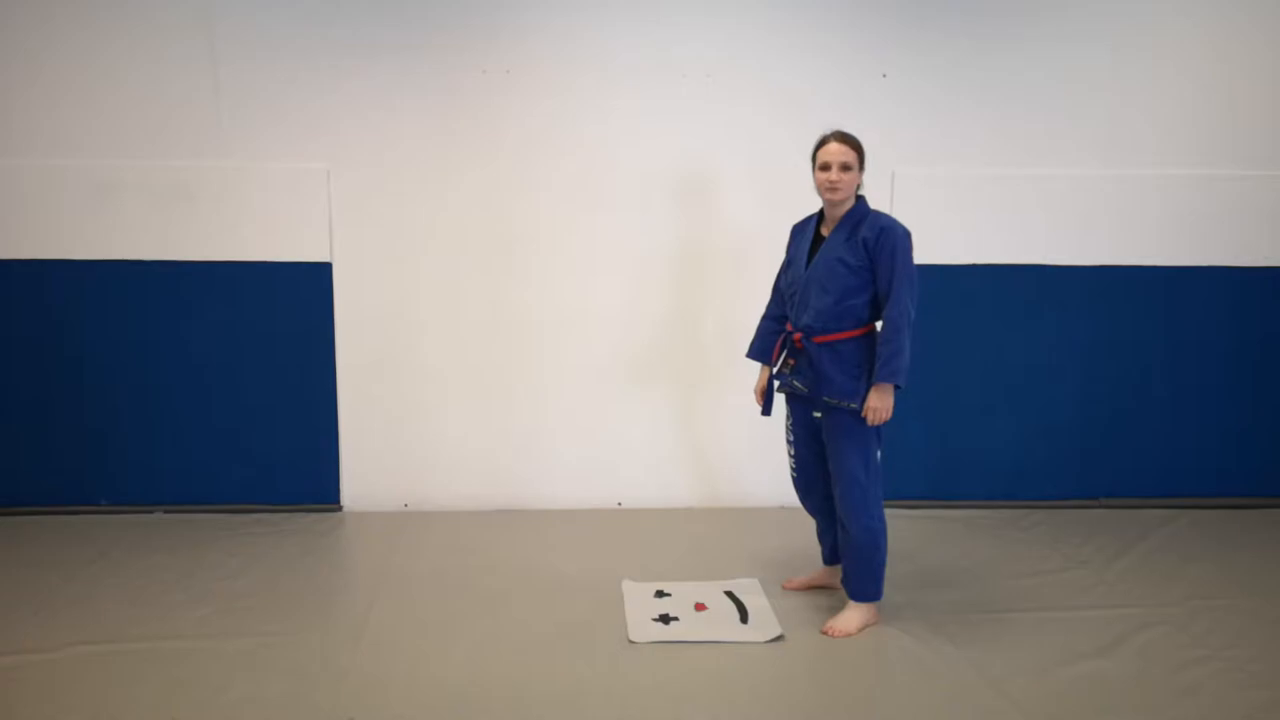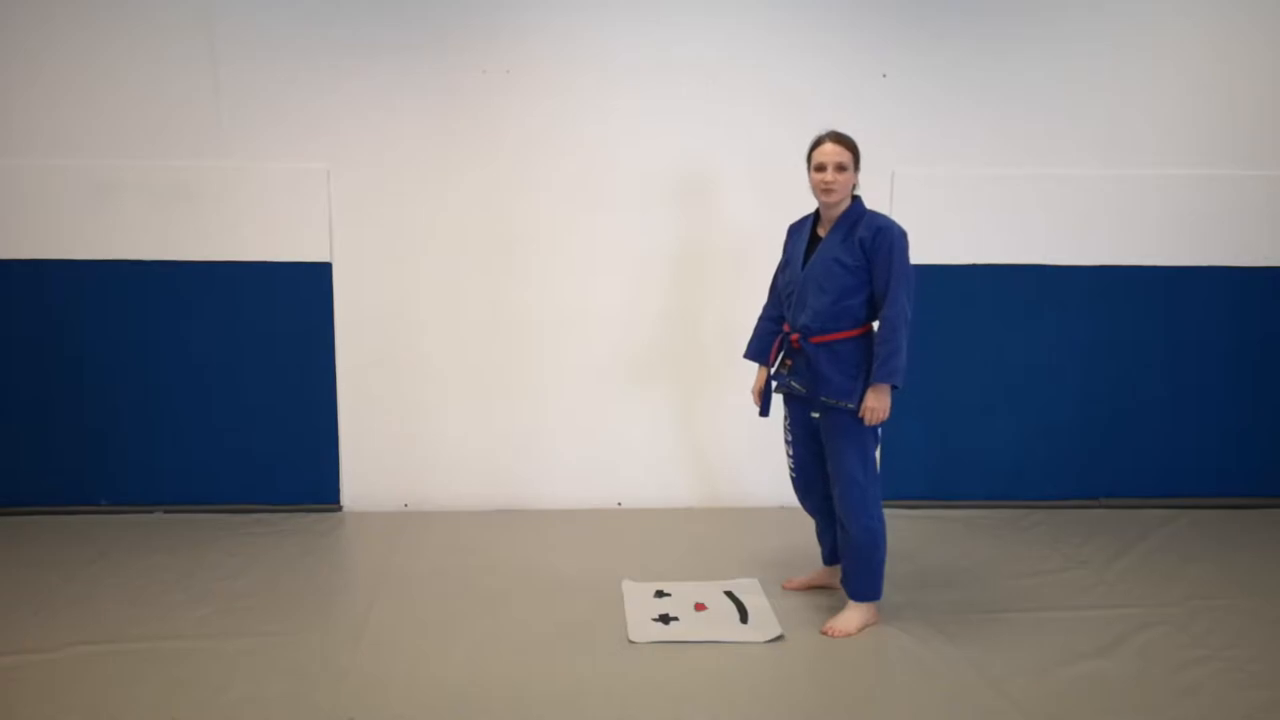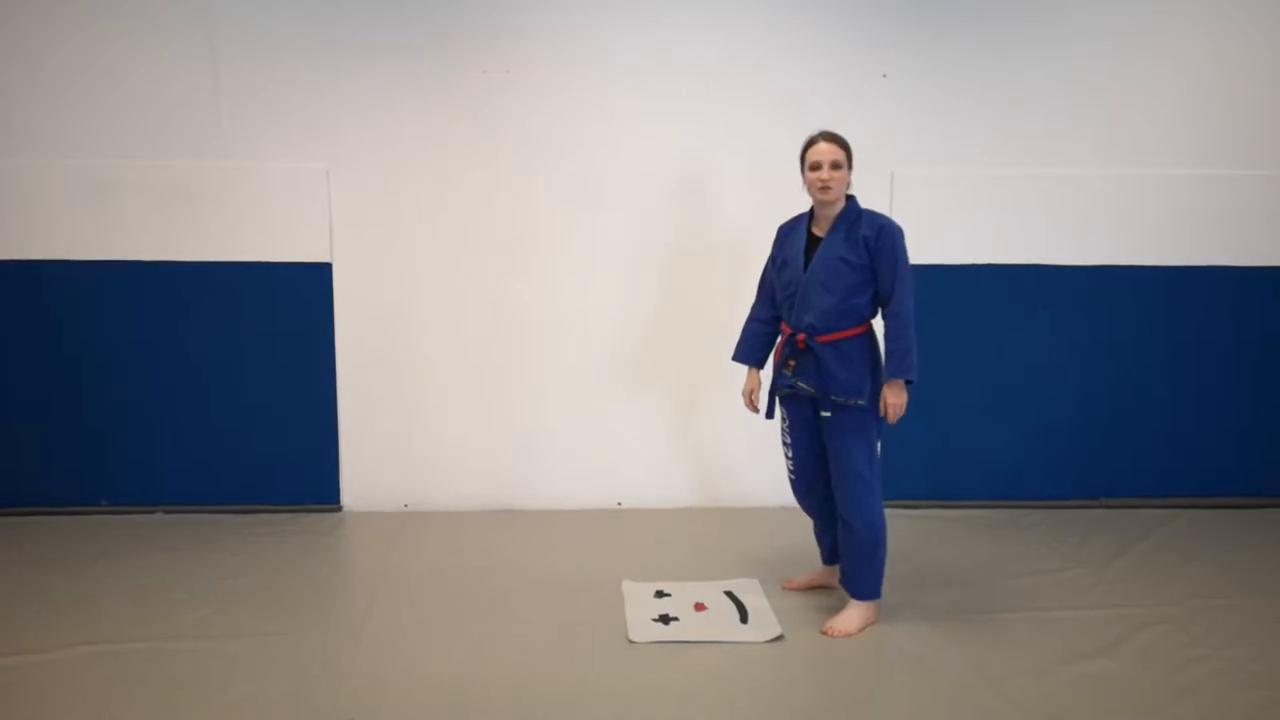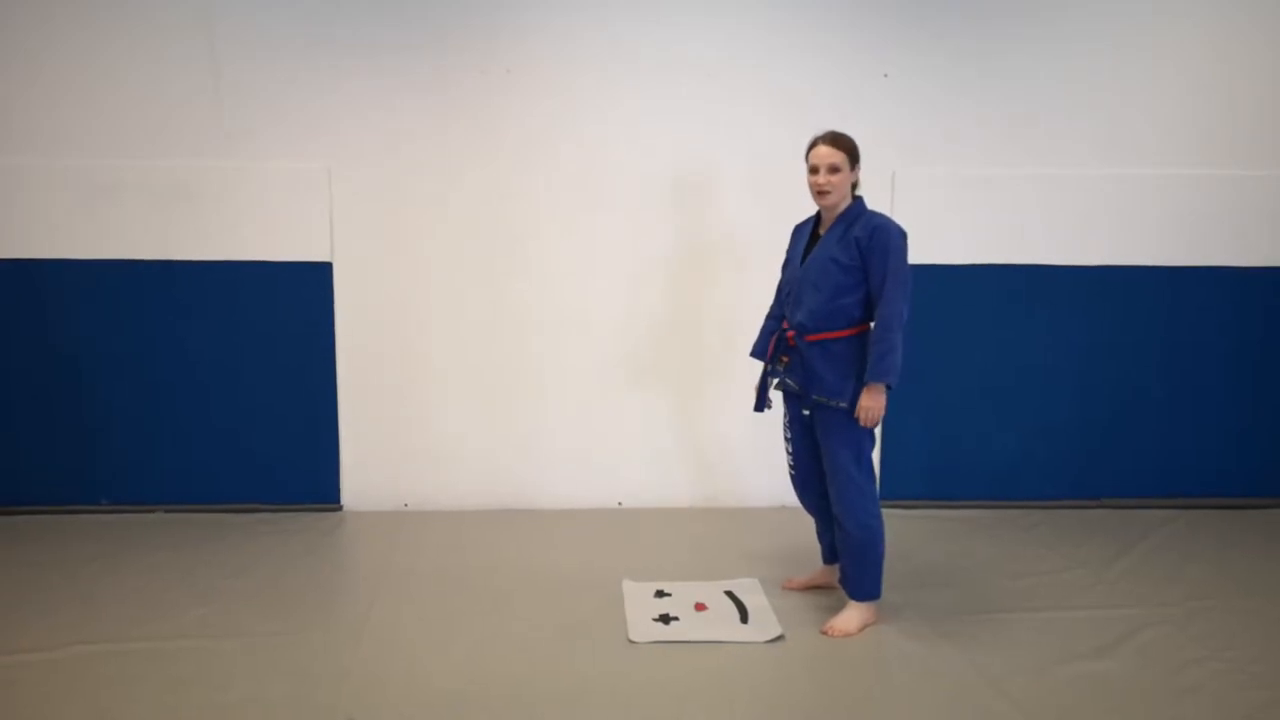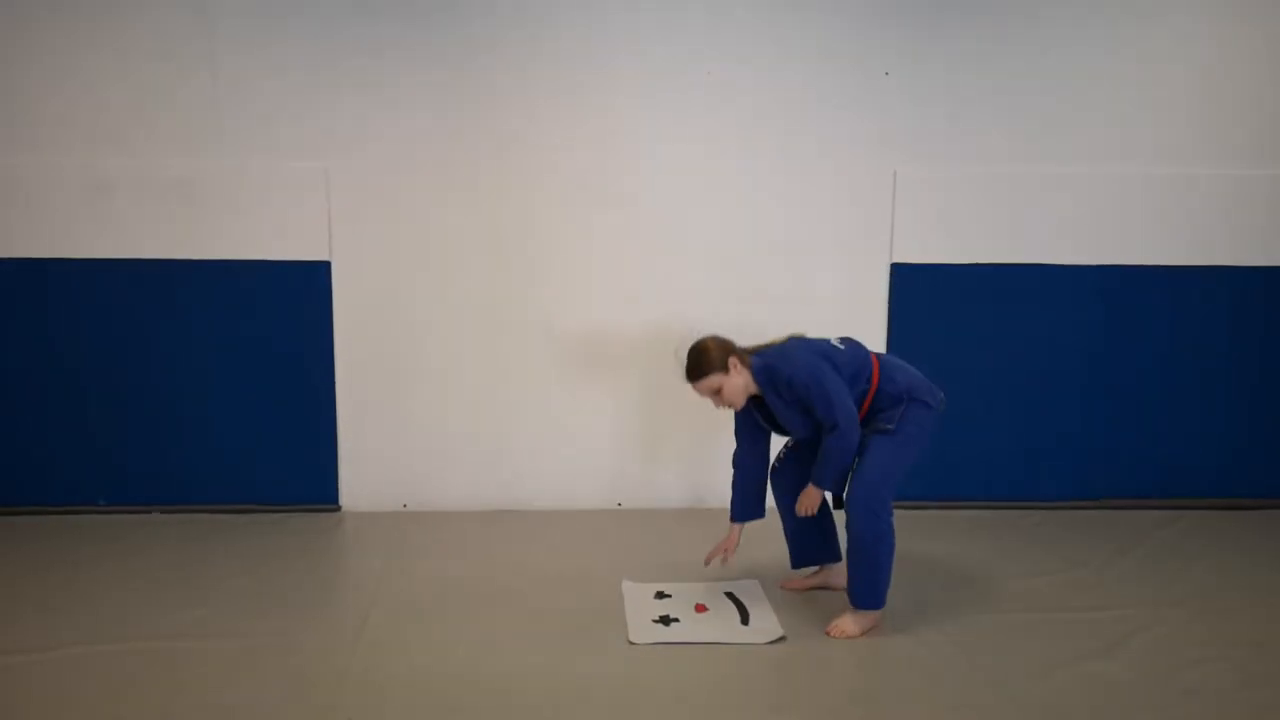
dt=1s
person 1, frame 1
left shoulder: (883, 233)
right shoulder: (802, 232)
left elbow: (897, 314)
right elbow: (780, 302)
left wrist: (885, 384)
right wrist: (767, 363)
left hip: (850, 377)
right hip: (803, 373)
left knee: (855, 489)
right knee: (812, 481)
left ankle: (865, 600)
right ankle: (834, 566)
person 1, frame 2
left shoulder: (880, 233)
right shoulder: (798, 232)
left elbow: (894, 314)
right elbow: (777, 302)
left wrist: (882, 385)
right wrist: (765, 363)
left hip: (847, 376)
right hip: (801, 373)
left knee: (853, 488)
right knee: (811, 481)
left ankle: (864, 600)
right ankle: (834, 566)
person 1, frame 3
left shoulder: (877, 232)
right shoulder: (788, 234)
left elbow: (898, 310)
right elbow: (766, 305)
left wrist: (897, 379)
right wrist: (754, 367)
left hip: (849, 373)
right hip: (797, 371)
left knee: (854, 486)
right knee: (810, 481)
left ankle: (864, 598)
right ankle: (833, 565)
person 1, frame 4
left shoulder: (878, 232)
right shoulder: (803, 232)
left elbow: (890, 314)
left wrist: (876, 384)
right wrist: (768, 362)
left hip: (842, 376)
right hip: (800, 372)
left knee: (849, 486)
right knee: (810, 480)
left ankle: (864, 599)
right ankle: (834, 566)
person 1, frame 5
left shoulder: (796, 367)
right shoulder: (751, 396)
left elbow: (844, 427)
right elbow: (749, 462)
left wrist: (818, 485)
right wrist: (734, 534)
left hip: (904, 404)
right hip: (863, 412)
left knee: (865, 497)
right knee: (787, 476)
left ankle: (868, 608)
right ankle: (829, 567)
